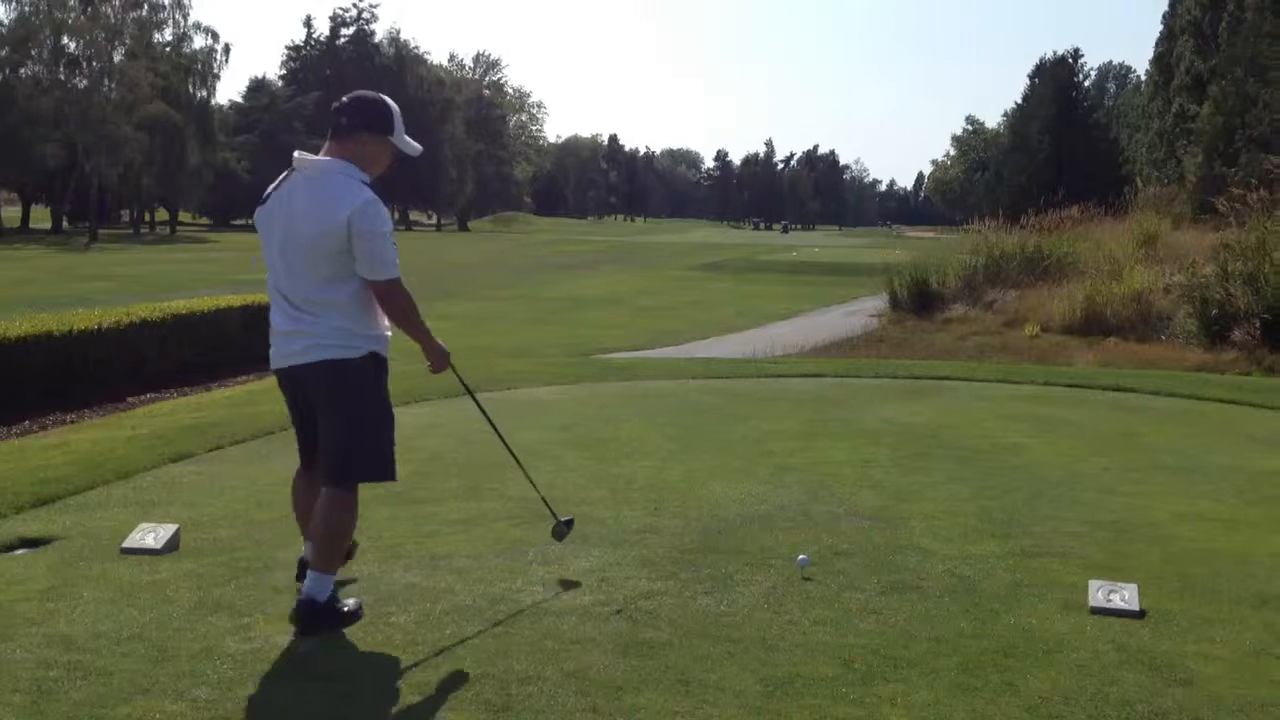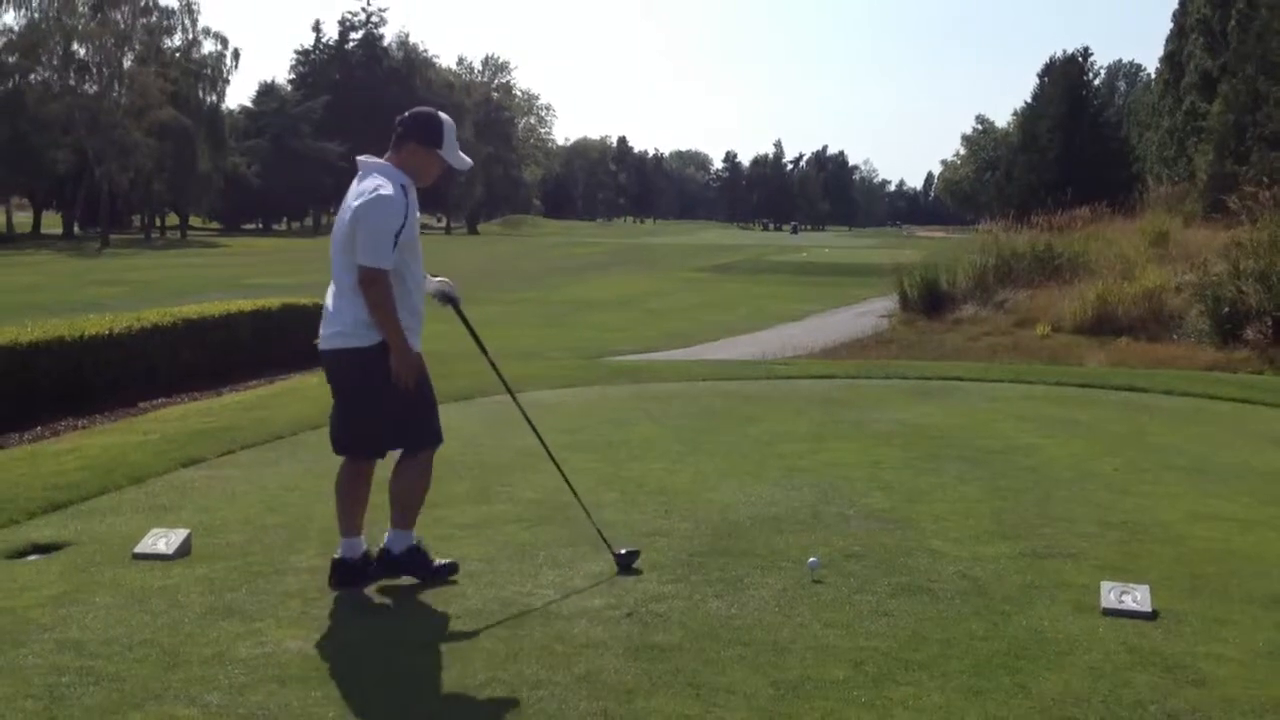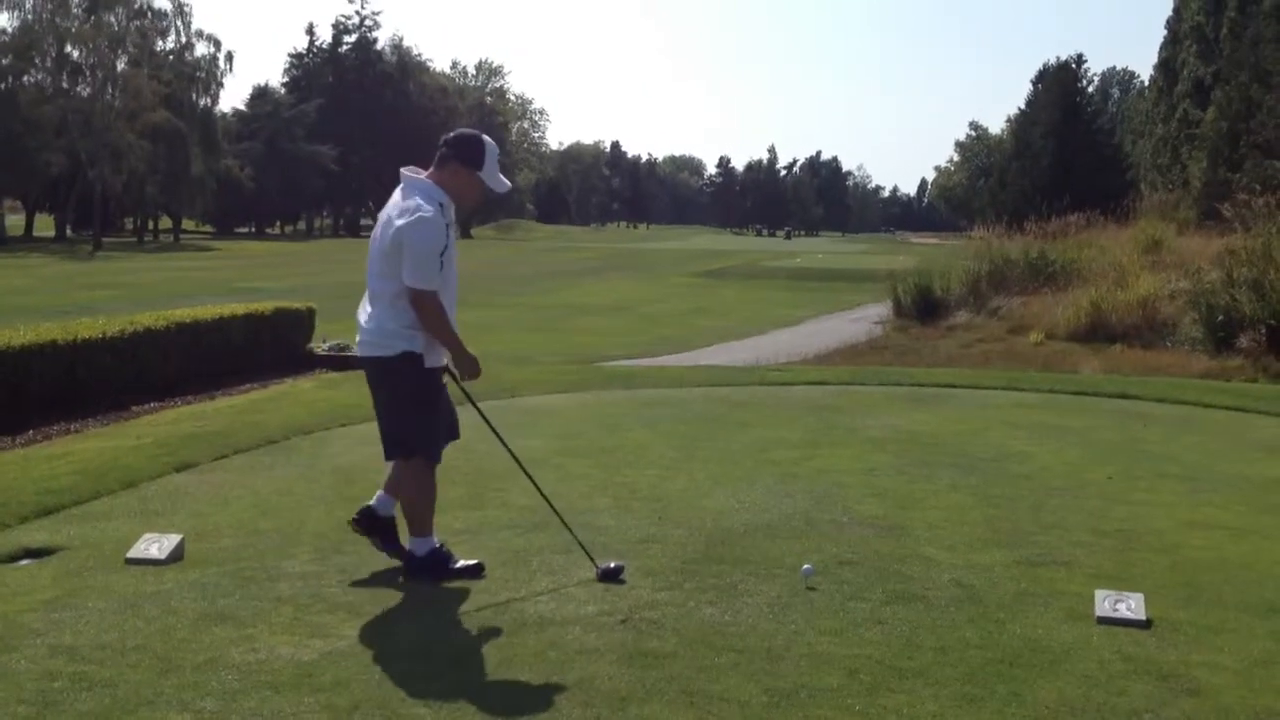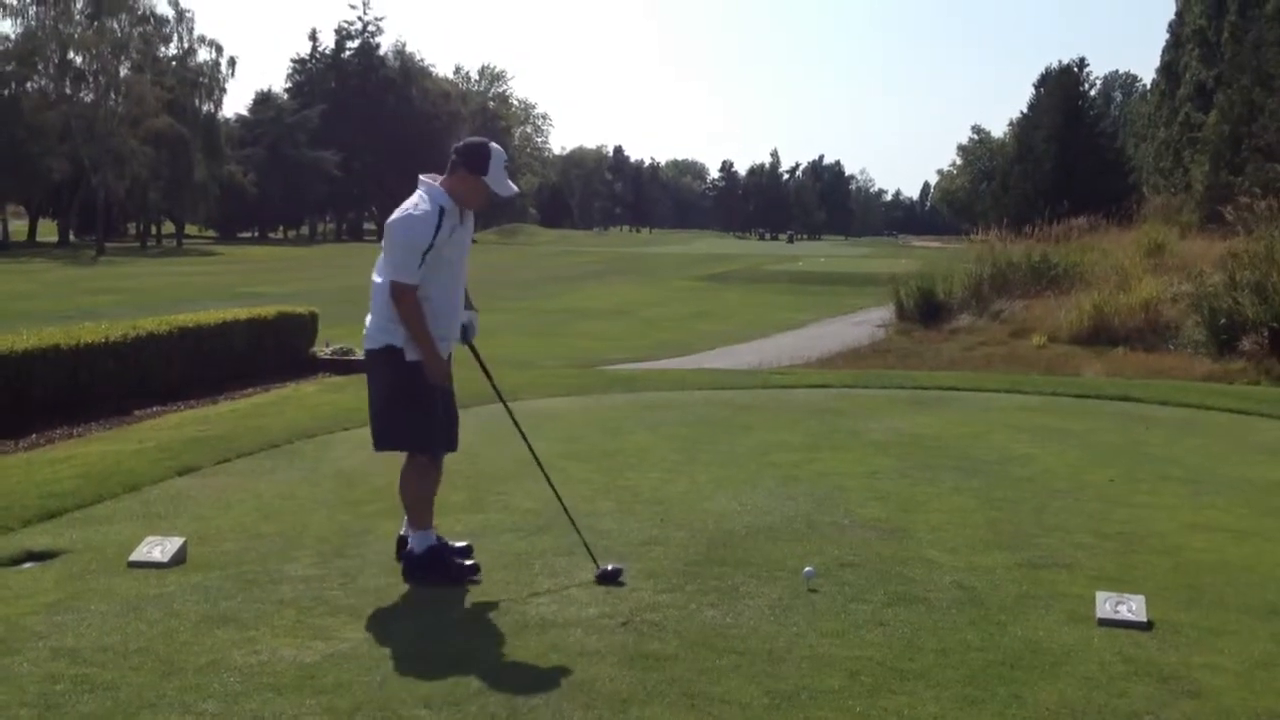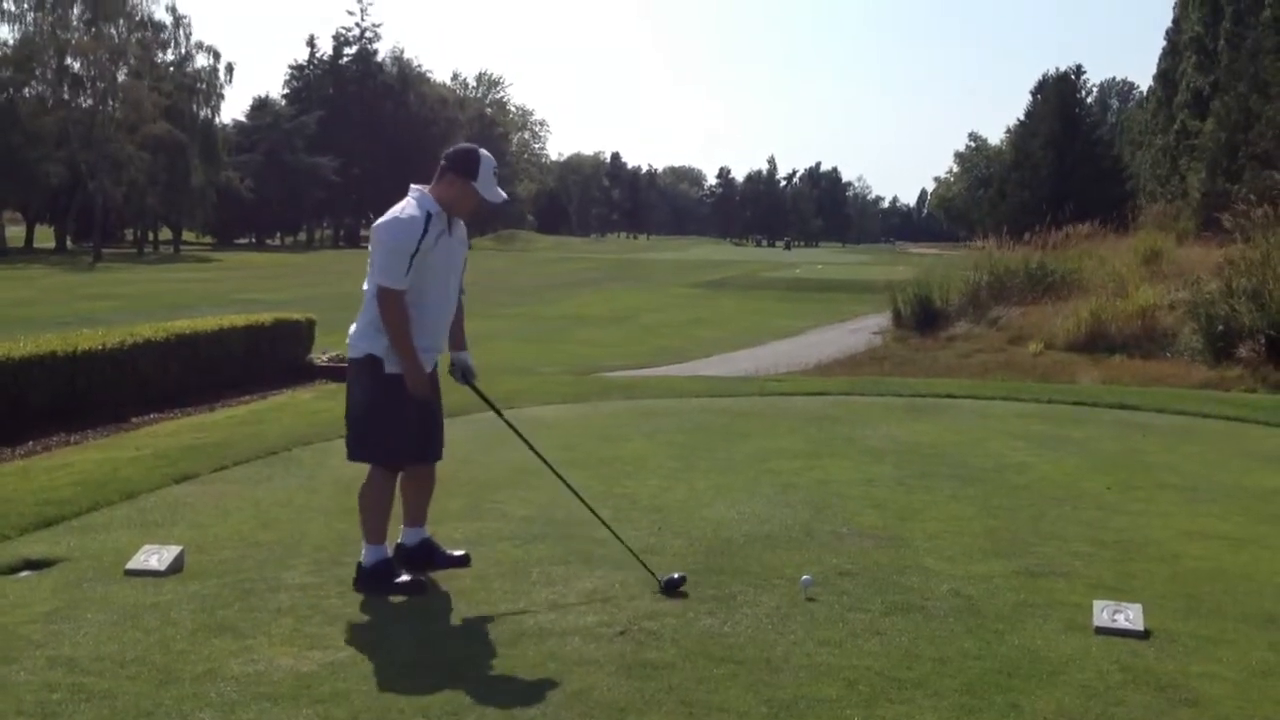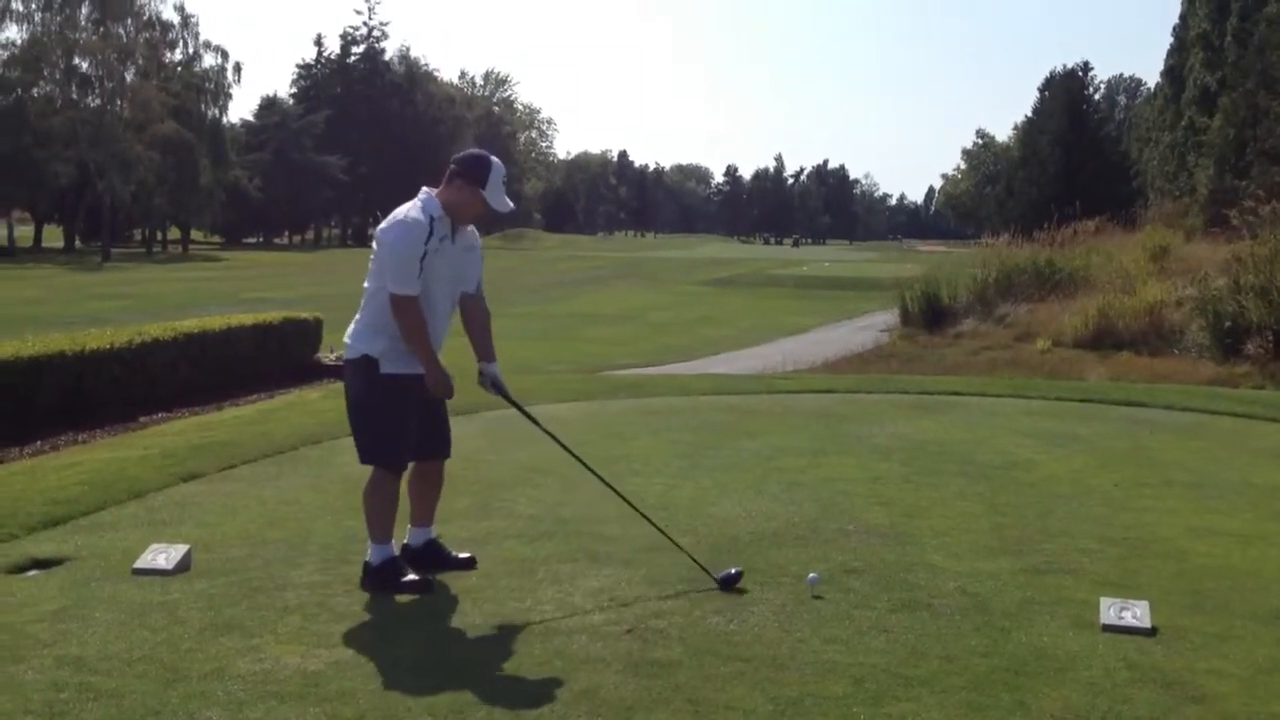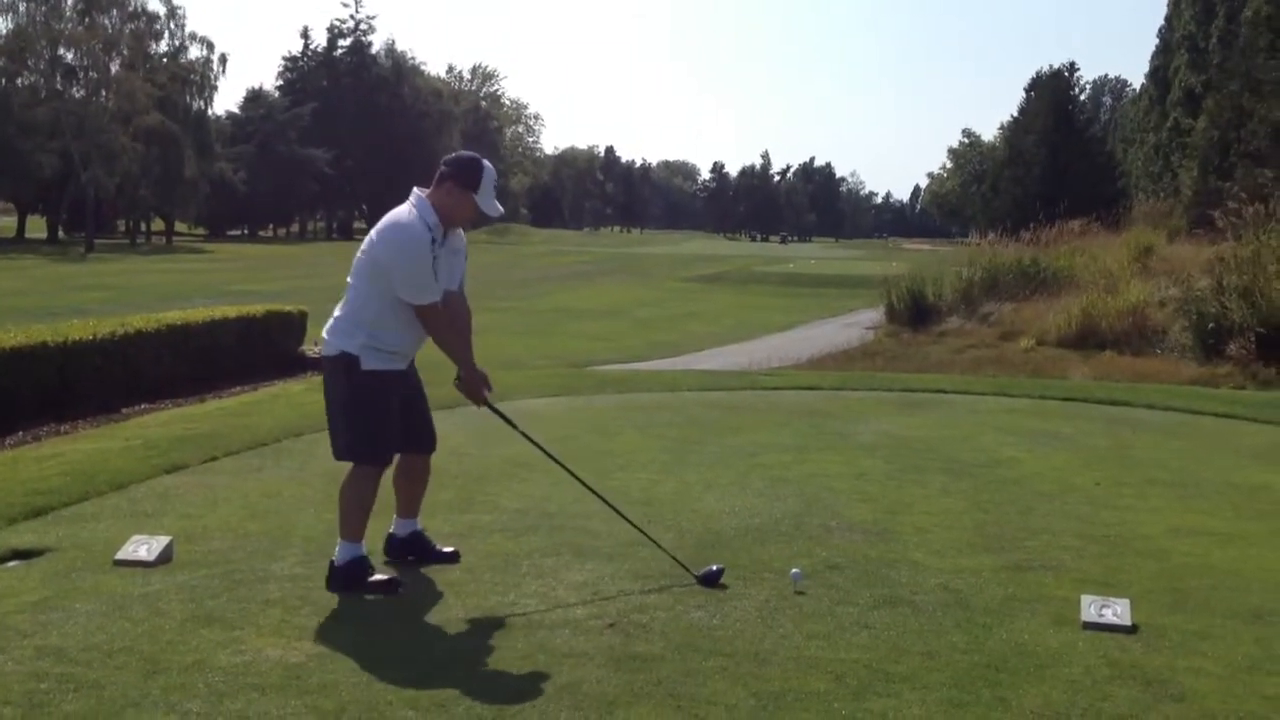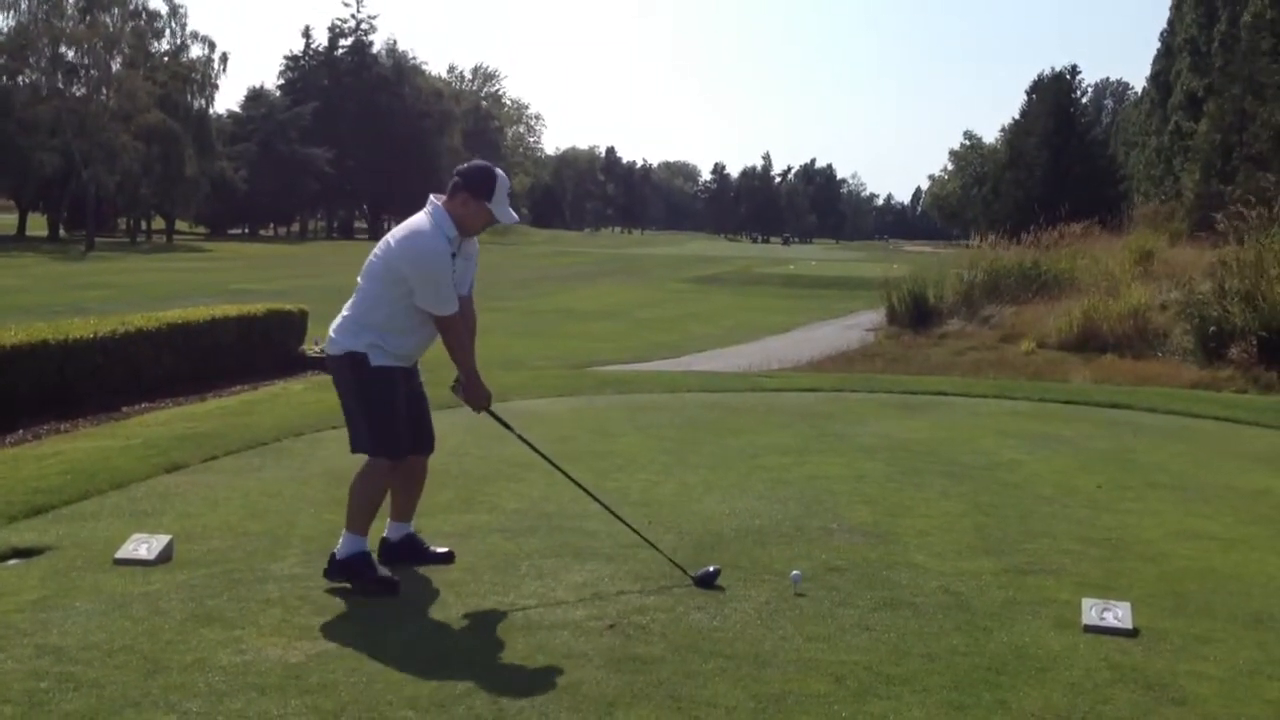
dt=0.5s
person 1, frame 1
left shoulder: (278, 190)
right shoulder: (360, 204)
right elbow: (388, 292)
right wrist: (430, 346)
left hip: (290, 354)
right hip: (346, 357)
left knee: (313, 461)
right knee: (342, 478)
left ankle: (316, 556)
right ankle: (316, 598)
person 1, frame 2
left shoulder: (376, 187)
right shoulder: (386, 199)
right elbow: (371, 280)
left wrist: (427, 283)
right wrist: (401, 347)
left hip: (345, 342)
right hip: (376, 347)
left knee: (360, 453)
right knee: (420, 445)
left ankle: (351, 557)
right ankle: (400, 549)
person 1, frame 3
left shoulder: (416, 197)
right shoulder: (426, 218)
right elbow: (424, 299)
left wrist: (446, 350)
right wrist: (460, 353)
left hip: (391, 345)
right hip: (405, 352)
left knee: (422, 446)
right knee: (422, 454)
left ankle: (380, 512)
right ankle: (423, 553)
person 1, frame 4
left shoulder: (460, 213)
right shoulder: (417, 219)
right elbow: (402, 294)
left wrist: (465, 309)
right wrist: (429, 356)
left hip: (431, 350)
right hip: (401, 352)
left knee: (435, 449)
right knee: (420, 451)
left ankle: (420, 537)
right ankle: (421, 551)
person 1, frame 5
left shoulder: (455, 227)
right shoulder: (404, 224)
right elbow: (389, 300)
left wrist: (459, 351)
right wrist: (409, 366)
left hip: (422, 362)
right hip: (385, 363)
left knee: (423, 459)
right knee: (387, 464)
left ankle: (414, 543)
right ankle: (373, 563)
person 1, frame 6
left shoulder: (467, 237)
right shoulder: (408, 227)
left elbow: (473, 302)
right elbow: (404, 306)
left wrist: (487, 362)
right wrist: (435, 368)
left hip: (418, 364)
right hip: (379, 360)
left knee: (431, 457)
right knee: (389, 464)
left ankle: (421, 544)
right ankle: (380, 562)
person 1, frame 7
left shoulder: (451, 235)
right shoulder: (406, 232)
left elbow: (454, 303)
right elbow: (429, 313)
left wrist: (469, 368)
right wrist: (468, 370)
left hip: (395, 357)
right hip: (359, 355)
left knee: (419, 448)
right knee: (371, 459)
left ankle: (405, 534)
right ankle: (347, 562)
person 1, frame 8
left shoulder: (461, 238)
right shoulder: (426, 244)
left elbow: (464, 311)
right elbow: (448, 324)
left wrist: (468, 377)
right wrist: (473, 382)
left hip: (396, 356)
right hip: (361, 353)
left knee: (417, 449)
right knee: (385, 454)
left ankle: (398, 538)
right ankle: (349, 555)
